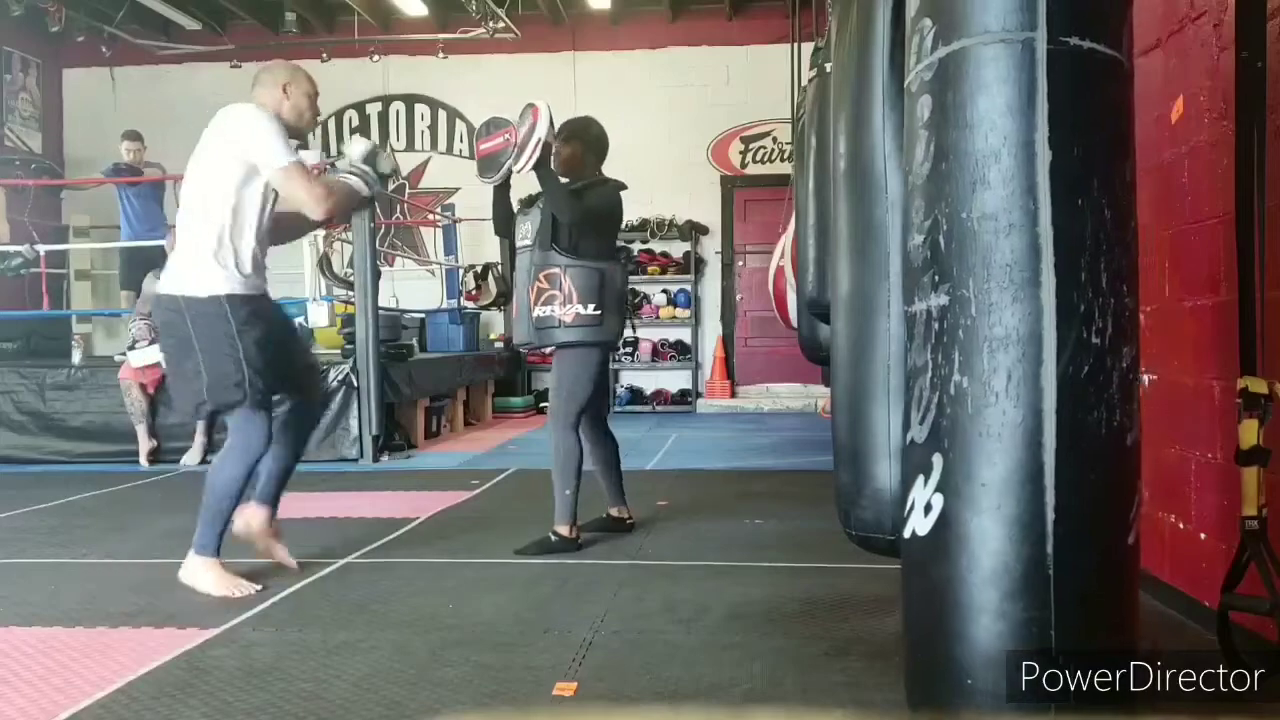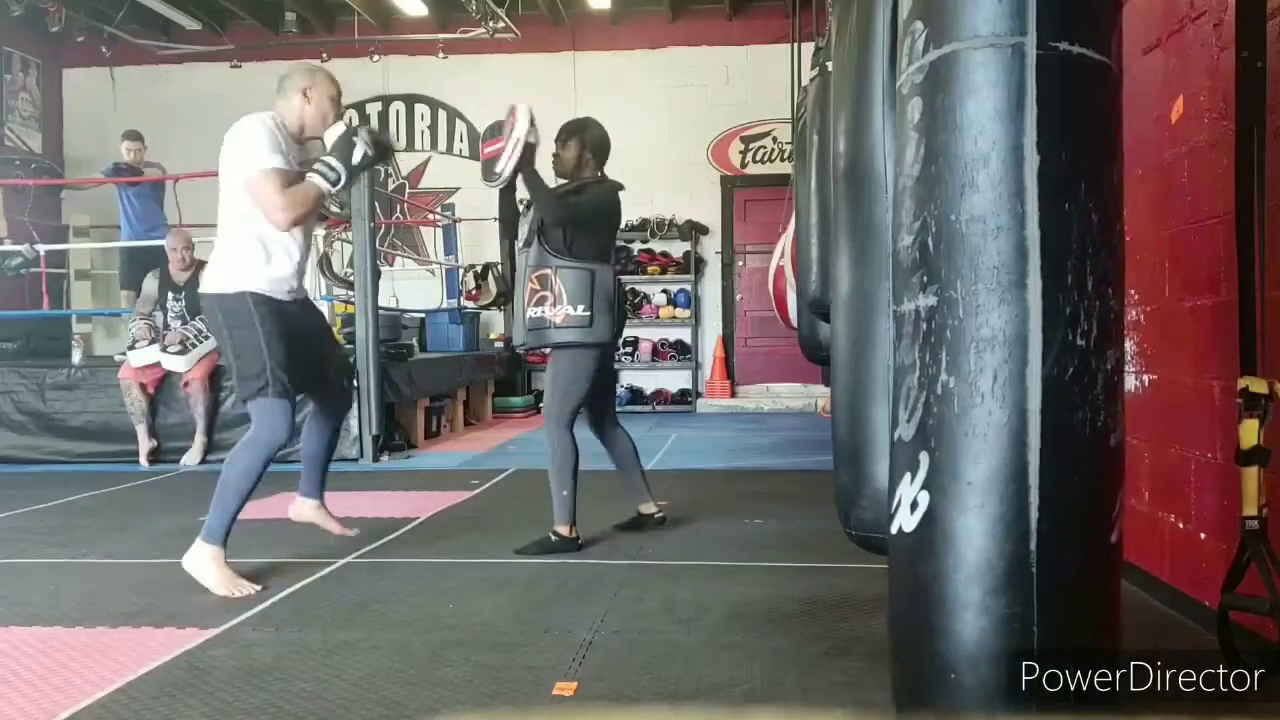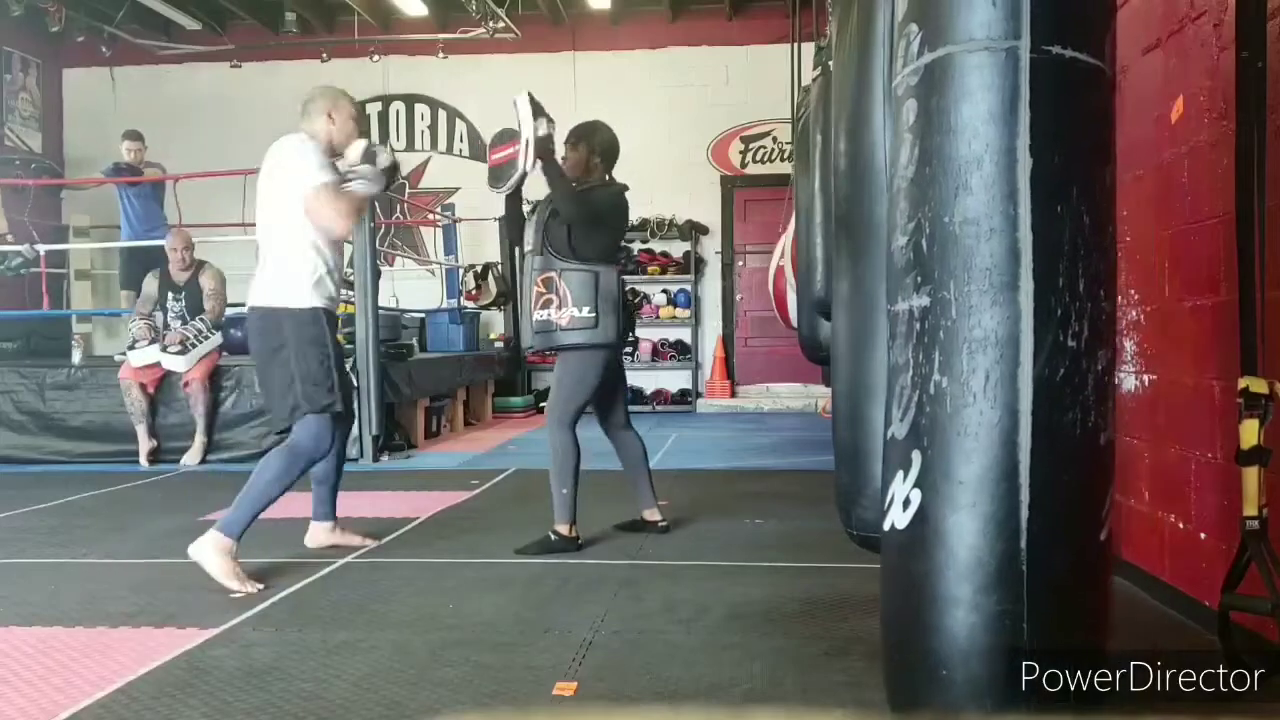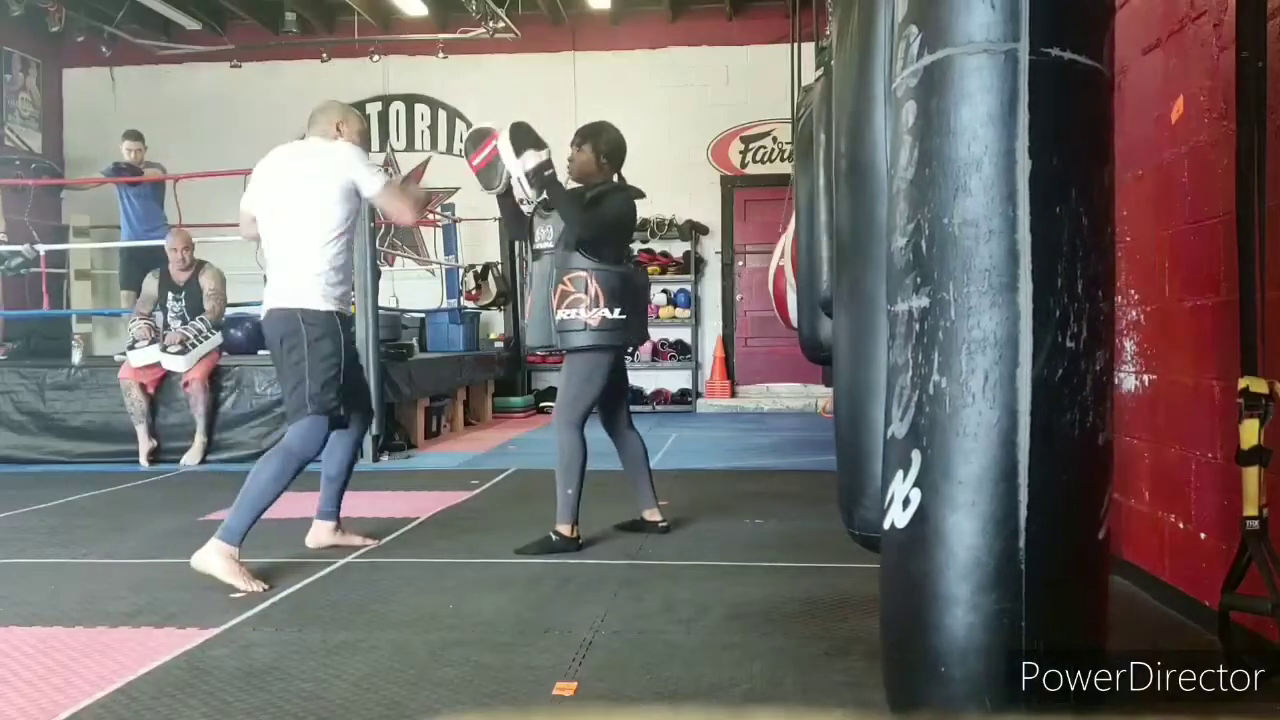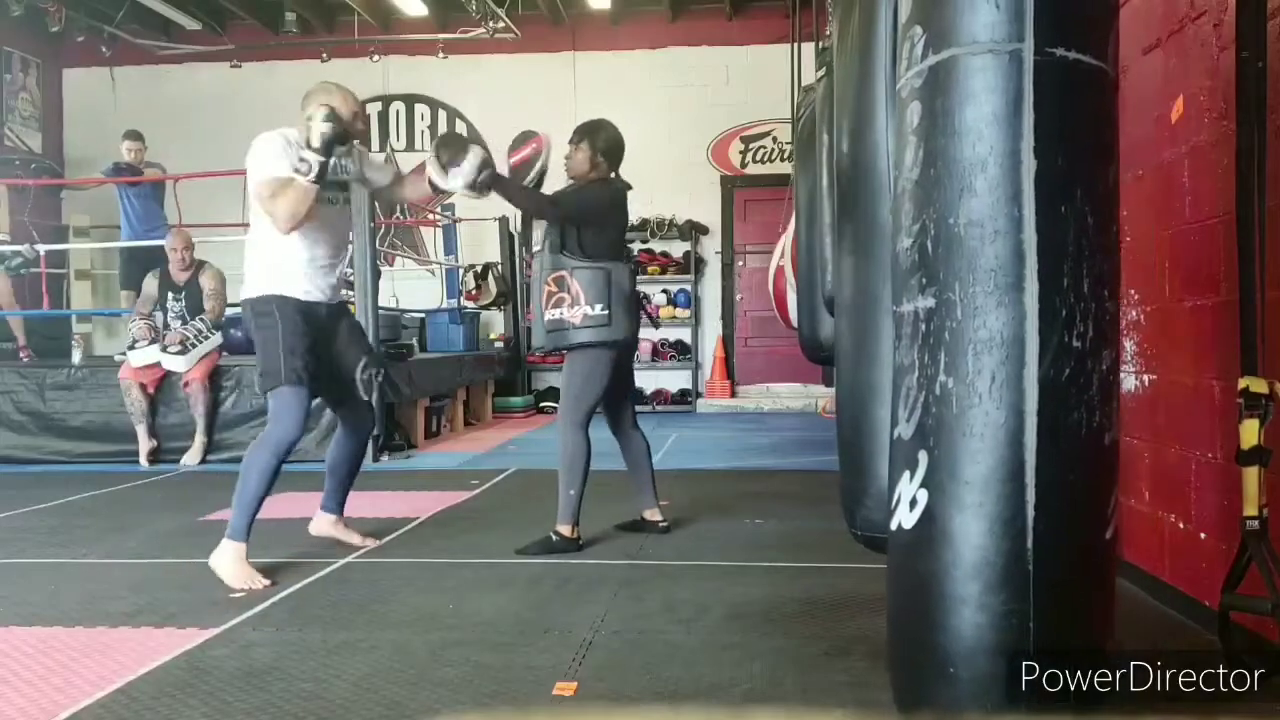
dt=0.2s
person 1, frame 1
left shoulder: (247, 133)
right shoulder: (248, 122)
left elbow: (267, 227)
right elbow: (316, 201)
left wrist: (334, 200)
right wrist: (361, 172)
left hip: (238, 295)
right hip: (206, 299)
left knee: (308, 392)
right knee: (250, 432)
left ankle: (257, 510)
right ankle: (199, 559)
person 1, frame 2
left shoulder: (294, 140)
right shoulder: (258, 132)
right elbow: (285, 211)
left wrist: (365, 151)
right wrist: (339, 167)
left hip: (281, 296)
right hip: (241, 295)
left knee: (334, 388)
right knee: (275, 425)
left ankle: (310, 501)
right ankle: (208, 550)
person 1, frame 3
left shoulder: (302, 155)
right shoulder: (301, 151)
right elbow: (340, 222)
left wrist: (367, 170)
right wrist: (370, 175)
left hip: (300, 310)
right hip: (292, 310)
left knee: (337, 413)
right knee: (311, 439)
left ankle: (322, 524)
right ankle: (218, 541)
person 1, frame 4
left shoulder: (272, 162)
right shoulder: (344, 158)
left elbow: (250, 227)
right elbow: (409, 212)
right wrist: (398, 187)
left hip: (291, 311)
right hip: (310, 313)
left knee: (356, 415)
right knee: (307, 437)
left ankle: (325, 524)
right ankle: (220, 549)
person 1, frame 5
left shoulder: (349, 156)
right shoulder: (275, 145)
left elbow: (405, 190)
right elbow: (286, 216)
left wrist: (430, 183)
right wrist: (317, 158)
left hip: (328, 306)
right hip: (277, 300)
left knee: (359, 414)
right knee: (287, 420)
left ankle: (329, 516)
right ankle: (230, 548)
person 2, frame 1
left shoulder: (605, 196)
right shoulder: (560, 194)
left elbow: (573, 216)
right elbow: (506, 227)
left wrist: (541, 168)
right wrist: (501, 180)
left knee: (563, 421)
right knee: (592, 421)
left ankle: (564, 530)
right ankle: (620, 510)
person 2, frame 2
left shoulder: (601, 197)
right shoulder: (566, 196)
left elbow: (555, 214)
right elbow: (514, 231)
left wrist: (527, 168)
right wrist: (506, 184)
left knee: (556, 421)
right knee: (604, 422)
left ankle: (564, 530)
right ankle: (648, 508)
person 2, frame 3
left shoulder: (610, 199)
right shoulder: (571, 196)
left elbow: (570, 214)
right elbow: (524, 232)
left wrist: (548, 162)
right wrist: (512, 190)
left knee: (558, 421)
right knee: (615, 421)
left ankle: (565, 530)
right ankle: (652, 513)
person 2, frame 4
left shoulder: (619, 201)
right shoulder: (578, 200)
left elbow: (585, 230)
right elbow: (525, 231)
left wrist: (549, 183)
right wrist: (504, 190)
left knee: (566, 421)
right knee: (617, 421)
left ankle: (566, 530)
right ankle: (652, 513)
person 2, frame 5
left shoulder: (607, 195)
right shoulder: (585, 197)
left elbow: (549, 208)
right elbow: (546, 213)
left wrist: (497, 182)
right wrist: (512, 186)
left knee: (573, 420)
right knee: (623, 420)
left ankle: (567, 530)
right ankle: (652, 513)
person 3, frame 1
right shoulder: (154, 278)
right elbow: (139, 315)
right wrist: (140, 327)
right knee: (128, 373)
left ankle: (200, 440)
right ankle: (145, 439)
person 3, frame 2
right shoulder: (155, 278)
right elbow: (139, 313)
left wrist: (184, 333)
right wrist: (141, 327)
right hip: (163, 346)
left knee: (195, 376)
right knee: (128, 374)
left ankle: (200, 439)
right ankle: (145, 438)
person 3, frame 3
left shoulder: (209, 274)
right shoulder: (154, 278)
left elbow: (215, 313)
right elbow: (139, 313)
left wrist: (185, 333)
right wrist: (141, 327)
right hip: (164, 346)
left knee: (195, 376)
right knee: (127, 374)
left ankle: (200, 440)
right ankle: (144, 439)
person 3, frame 4
left shoulder: (209, 274)
right shoulder: (154, 278)
left elbow: (215, 313)
right elbow: (139, 313)
left wrist: (185, 333)
right wrist: (141, 326)
right hip: (164, 346)
left knee: (195, 376)
right knee: (127, 374)
left ankle: (200, 440)
right ankle: (144, 439)
person 3, frame 5
left shoulder: (209, 274)
right shoulder: (155, 278)
left elbow: (215, 313)
right elbow: (139, 313)
left wrist: (185, 333)
right wrist: (141, 326)
right hip: (164, 346)
left knee: (195, 376)
right knee: (128, 374)
left ankle: (200, 440)
right ankle: (144, 439)
person 4, frame 1
left shoulder: (155, 168)
right shoulder: (117, 170)
left elbow: (156, 174)
left wrist: (139, 172)
left hip: (158, 241)
right hip: (130, 243)
right knee: (127, 295)
person 4, frame 2
left shoulder: (155, 168)
right shoulder: (117, 170)
left elbow: (156, 174)
left wrist: (138, 173)
left hip: (158, 241)
right hip: (130, 242)
right knee: (127, 294)
person 4, frame 3
left shoulder: (156, 168)
right shoulder: (117, 170)
left elbow: (156, 174)
left wrist: (139, 173)
left hip: (158, 241)
right hip: (130, 242)
right knee: (127, 294)
person 4, frame 4
left shoulder: (156, 168)
right shoulder: (117, 170)
left elbow: (156, 175)
right elbow: (86, 183)
left wrist: (140, 173)
left hip: (158, 241)
right hip: (130, 242)
right knee: (127, 294)
person 4, frame 5
left shoulder: (155, 168)
right shoulder: (117, 170)
left elbow: (156, 174)
right elbow: (87, 182)
left wrist: (140, 173)
left hip: (158, 241)
right hip: (130, 242)
right knee: (127, 294)
